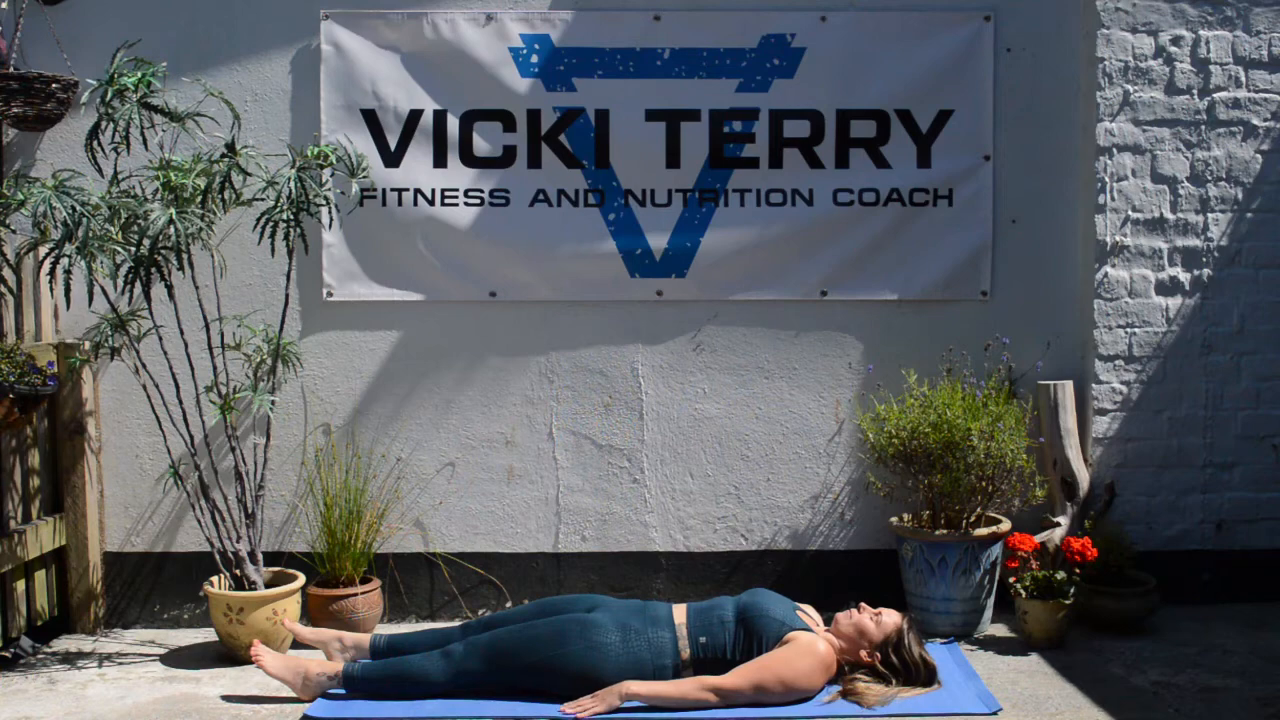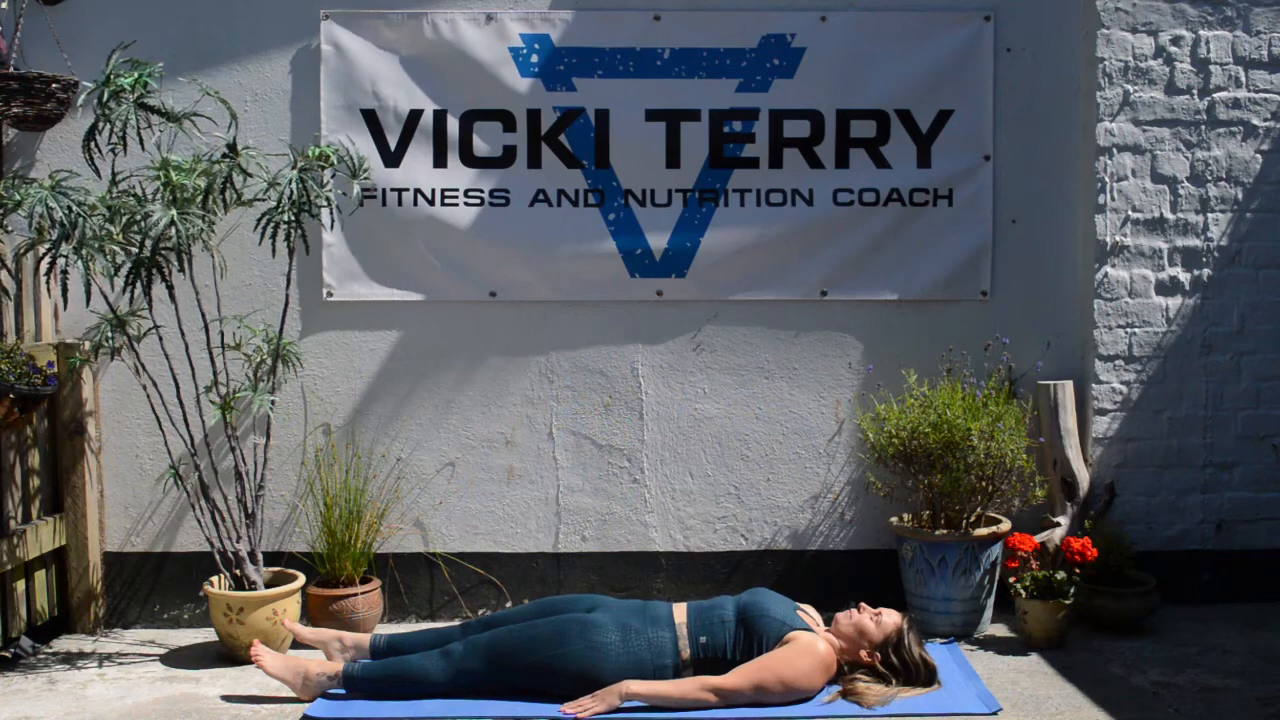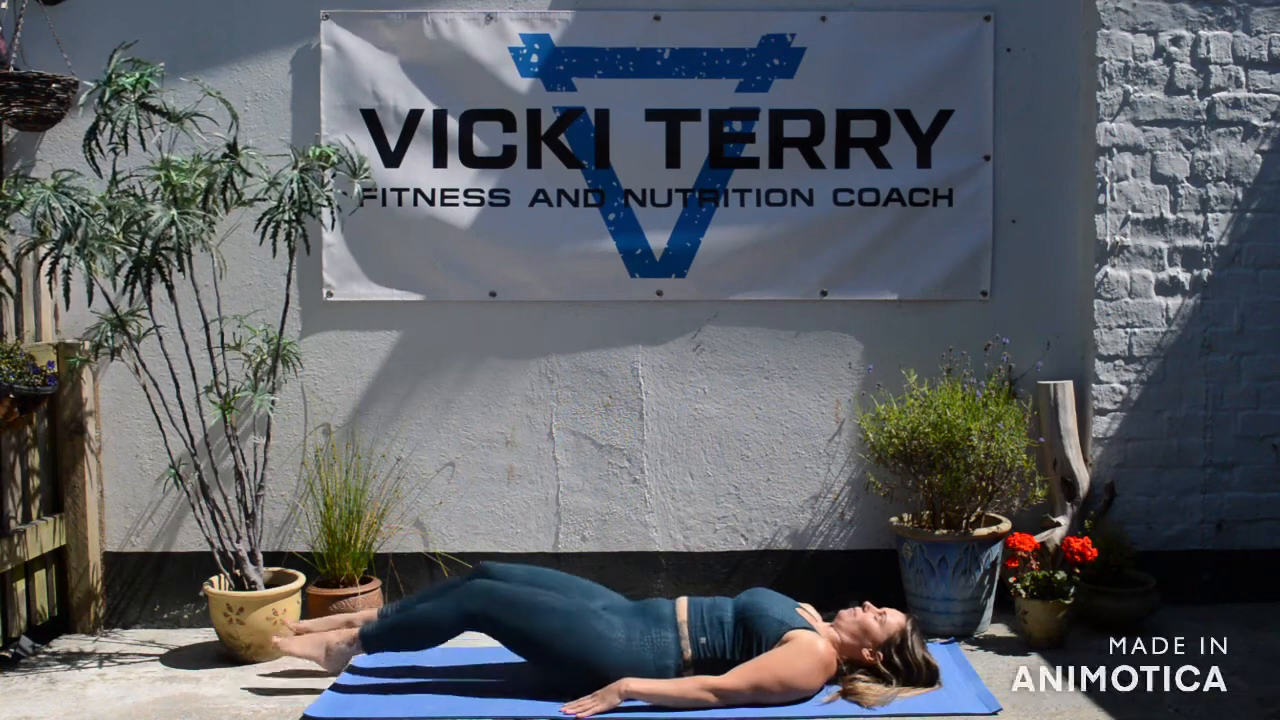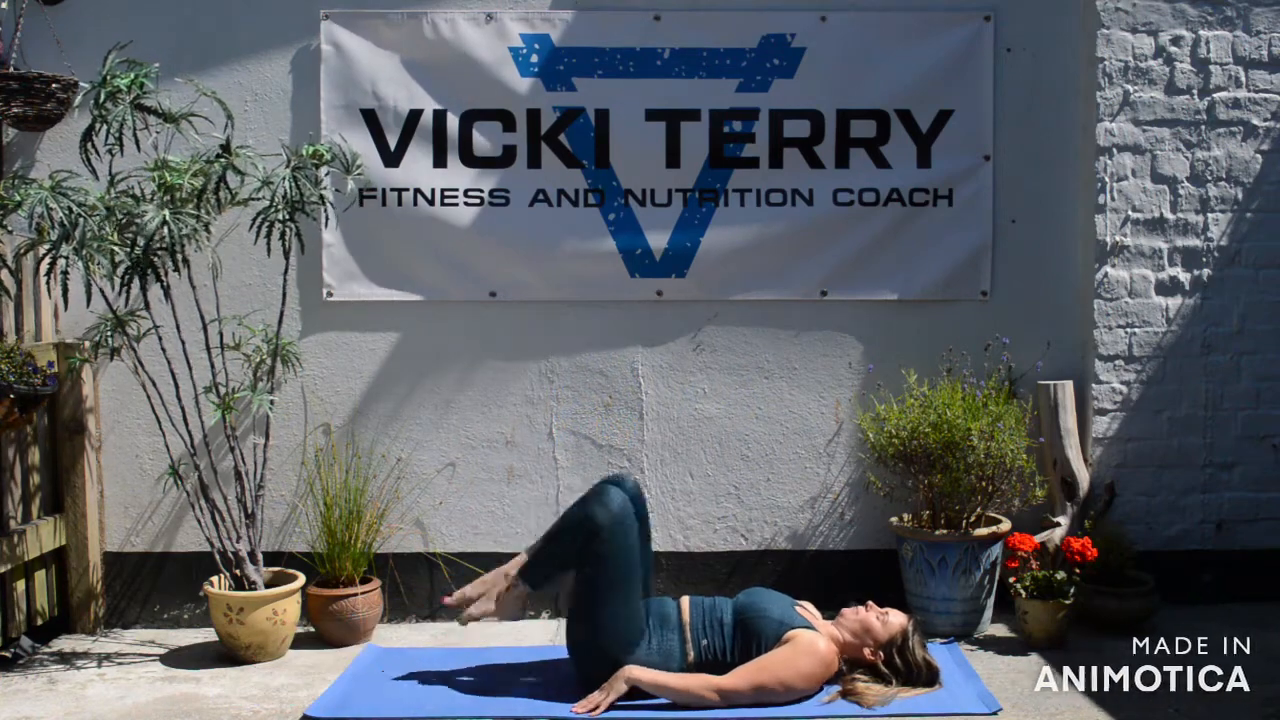
dt=0.5s
person 1, frame 1
left shoulder: (812, 662)
right shoulder: (809, 620)
left hip: (625, 651)
right hip: (635, 614)
left knee: (465, 662)
right knee: (482, 628)
right ankle: (356, 645)
person 1, frame 2
left shoulder: (812, 663)
right shoulder: (807, 619)
left hip: (625, 650)
right hip: (633, 615)
left knee: (467, 663)
right knee: (480, 628)
right ankle: (357, 644)
person 1, frame 3
left shoulder: (813, 658)
right shoulder: (809, 619)
left hip: (626, 650)
right hip: (635, 614)
left knee: (480, 602)
right knee: (490, 575)
left ankle: (349, 642)
right ankle: (365, 619)
person 1, frame 4
left shoulder: (813, 657)
right shoulder: (807, 615)
left wrist: (634, 675)
left hip: (629, 654)
right hip: (652, 623)
left knee: (612, 501)
right knee: (620, 494)
left ankle: (517, 580)
right ankle: (519, 577)
